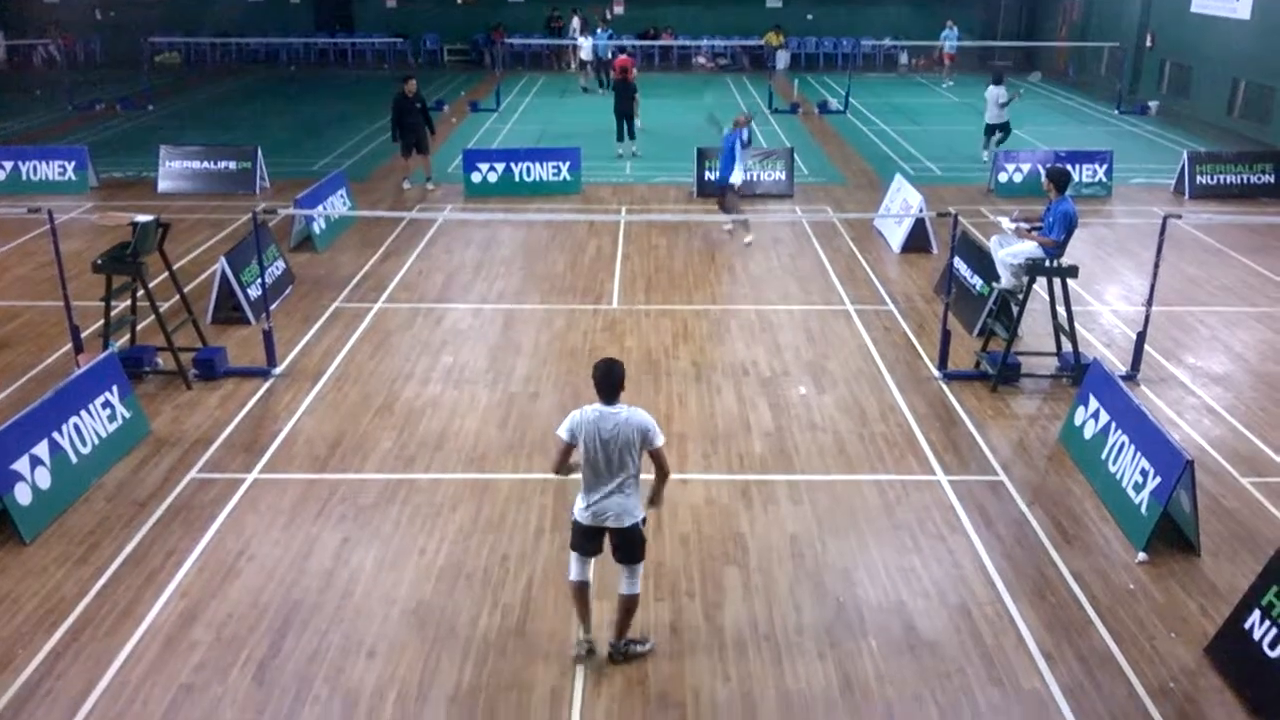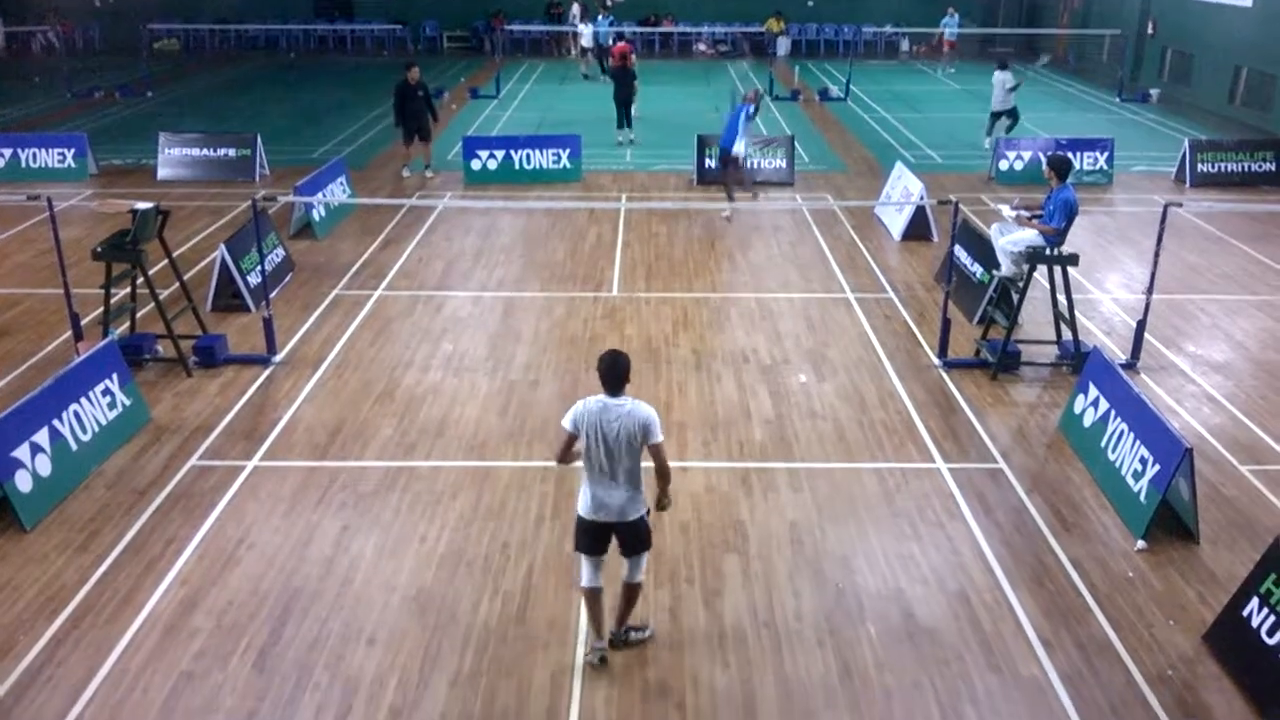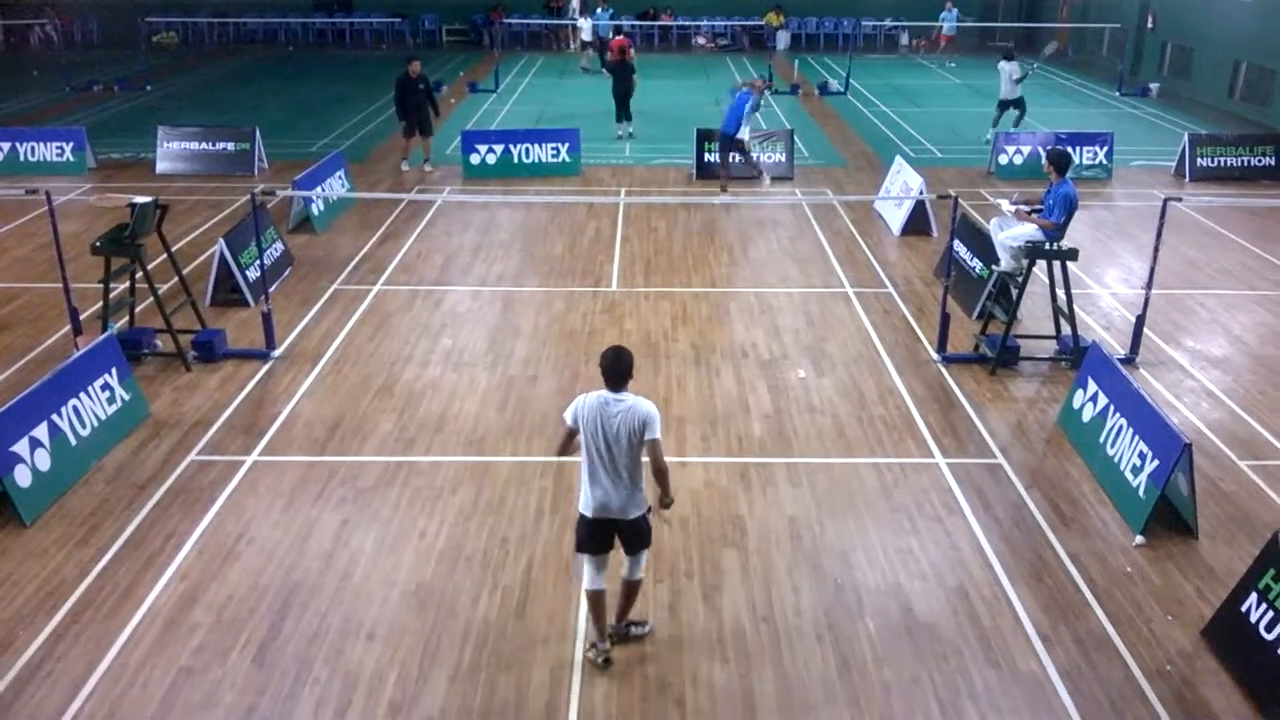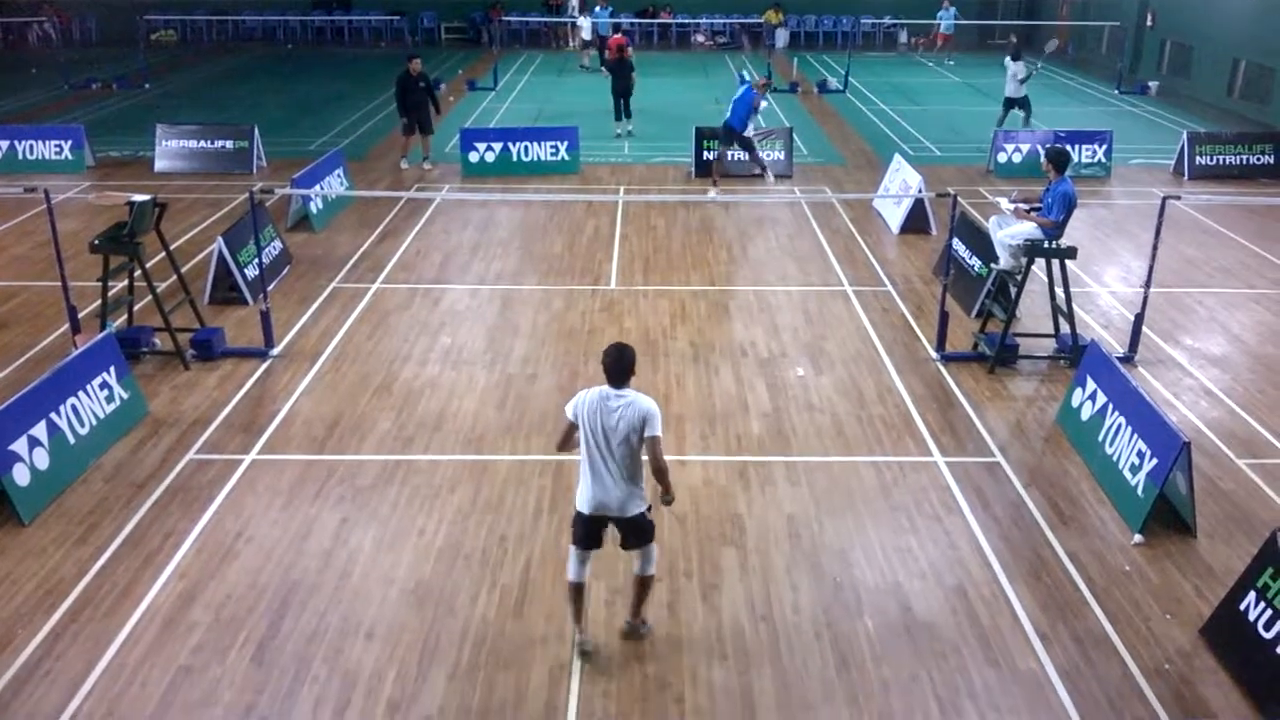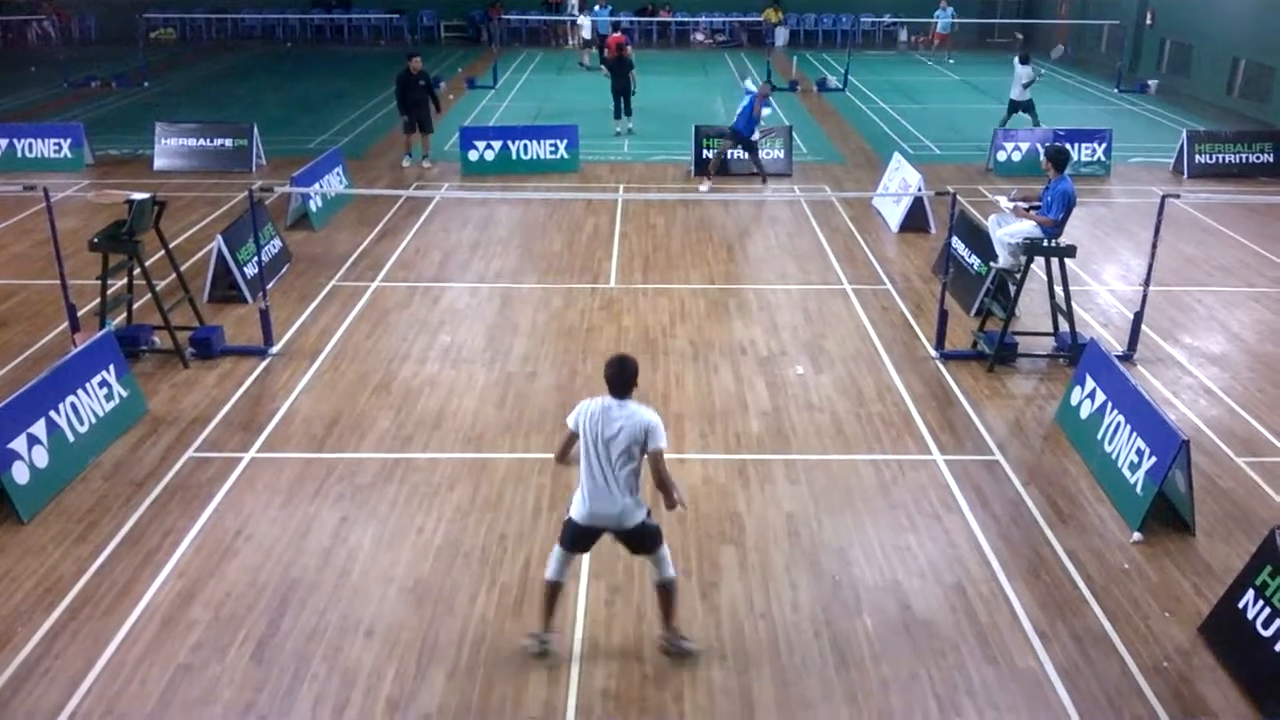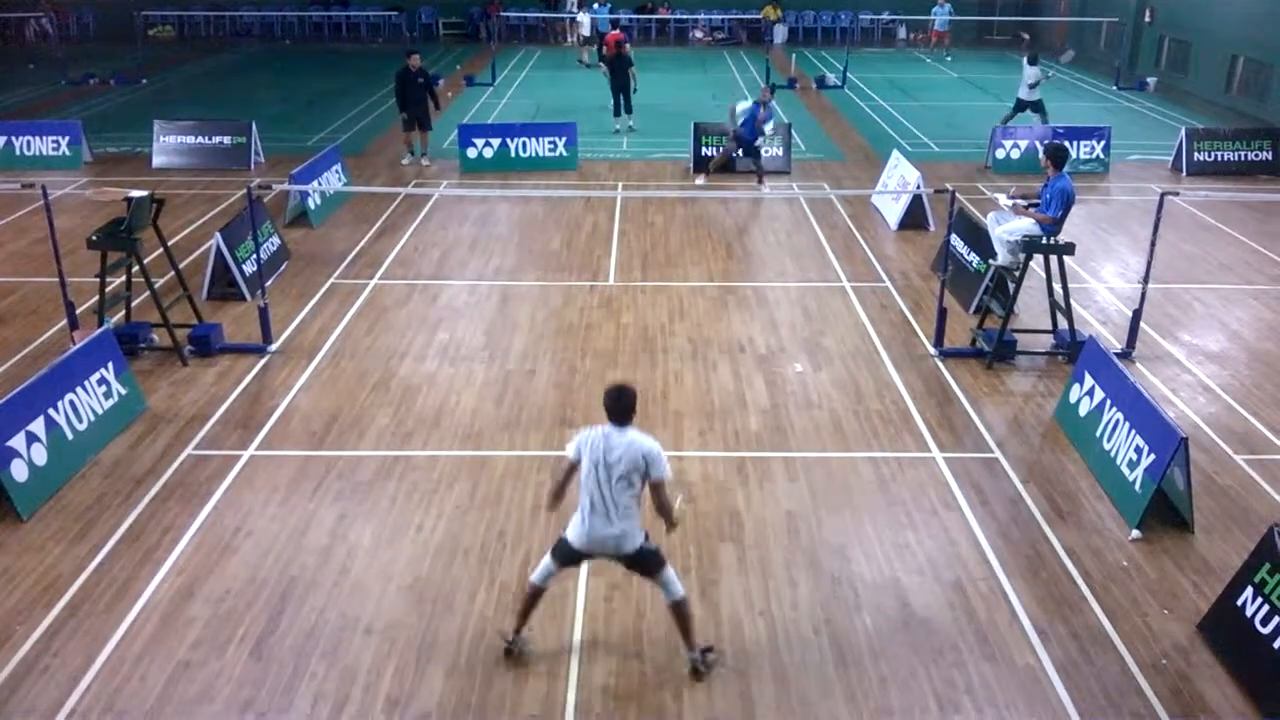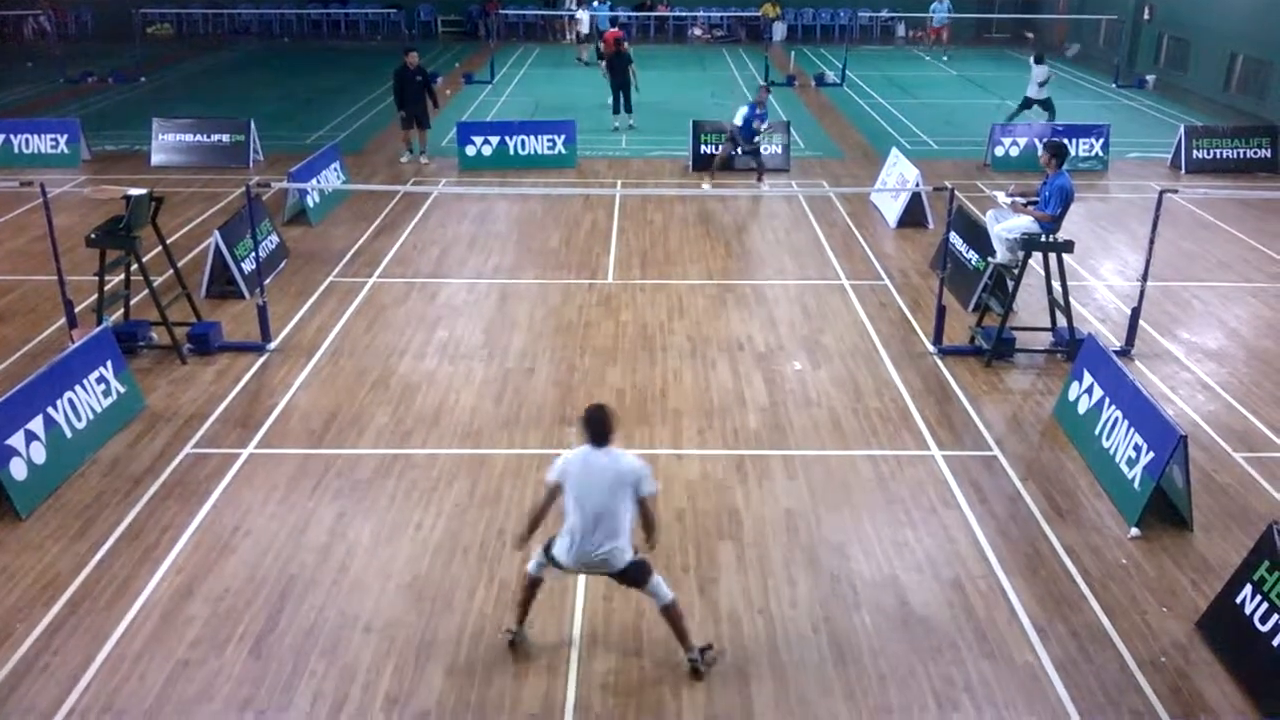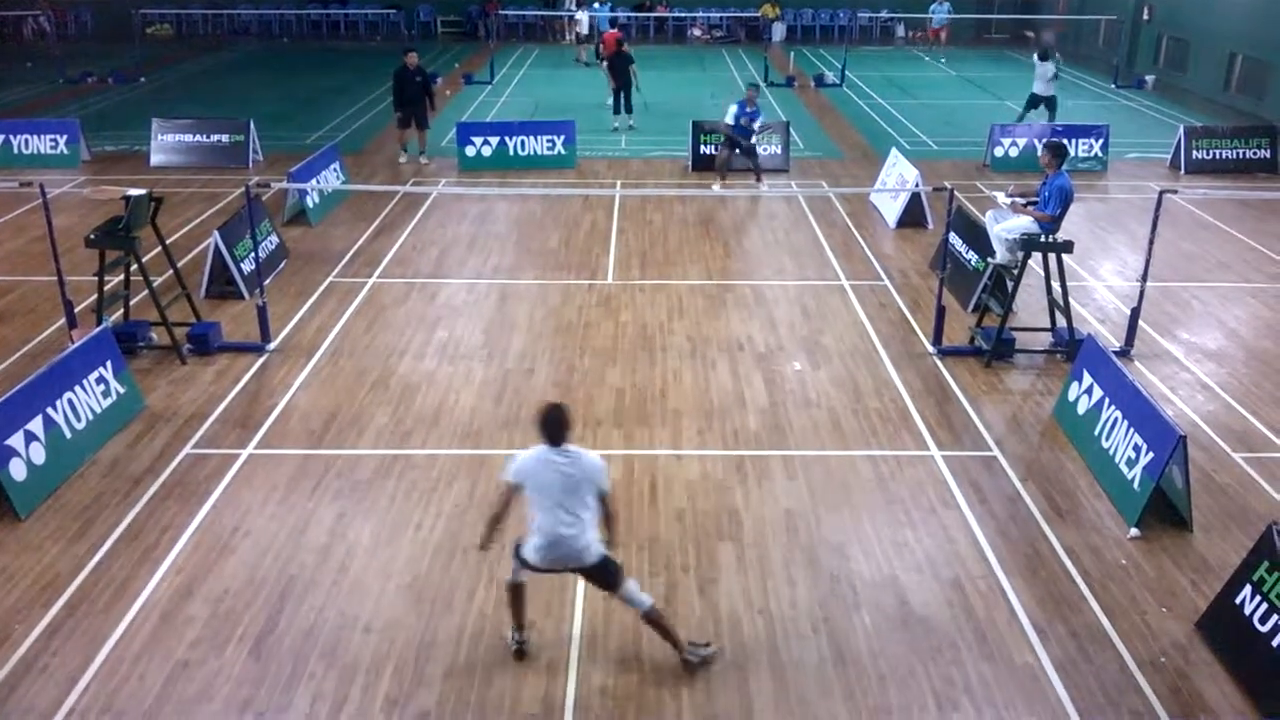
dt=0.1s
person 1, frame 1
left shoulder: (578, 419)
right shoulder: (641, 420)
left elbow: (559, 467)
right elbow: (663, 468)
right wrist: (656, 492)
left hip: (588, 512)
right hip: (627, 513)
left knee: (578, 568)
right knee: (631, 579)
left ankle: (586, 638)
right ankle: (620, 644)
person 1, frame 2
left shoulder: (582, 410)
right shoulder: (644, 414)
left elbow: (561, 457)
right elbow: (662, 468)
right wrist: (664, 494)
left hip: (592, 507)
right hip: (630, 508)
left knee: (590, 572)
right knee: (635, 567)
left ankle: (597, 643)
right ankle: (619, 631)
person 1, frame 3
left shoulder: (583, 404)
right shoulder: (644, 410)
left elbow: (562, 450)
right elbow: (657, 464)
right wrist: (666, 494)
left hip: (592, 505)
right hip: (630, 506)
left knee: (594, 572)
right knee: (635, 563)
left ankle: (600, 644)
right ankle: (619, 625)
person 1, frame 4
left shoulder: (584, 400)
right shoulder: (645, 407)
left elbow: (561, 445)
right elbow: (656, 462)
right wrist: (667, 491)
left hip: (590, 502)
right hip: (630, 503)
left knee: (578, 563)
right knee: (646, 557)
left ankle: (581, 635)
right ankle: (634, 623)
person 1, frame 5
left shoulder: (586, 409)
right shoulder: (648, 419)
left elbow: (561, 455)
right elbow: (659, 474)
left wrist: (570, 460)
right wrist: (672, 496)
left hip: (586, 512)
right hip: (628, 515)
left knee: (559, 563)
right knee: (662, 563)
left ankle: (543, 635)
right ankle: (671, 636)
person 1, frame 6
left shoulder: (586, 438)
right shoulder: (649, 448)
left elbow: (560, 484)
right elbow: (661, 504)
left wrist: (553, 503)
right wrist: (671, 520)
left hip: (583, 535)
right hip: (626, 538)
left knee: (544, 572)
right knee: (670, 584)
left ankle: (515, 638)
right ankle: (695, 655)
person 1, frame 7
left shoulder: (568, 461)
right shoulder: (634, 465)
left elbow: (542, 507)
right elbow: (648, 517)
left wrist: (525, 534)
right wrist: (651, 537)
left hip: (571, 554)
right hip: (615, 557)
left knee: (537, 564)
right knee: (660, 593)
left ankle: (517, 633)
right ankle: (694, 656)
person 1, frame 8
left shoulder: (524, 460)
right shoulder: (592, 462)
left elbow: (501, 507)
right elbow: (607, 510)
left wrist: (488, 534)
right wrist: (610, 538)
left hip: (541, 552)
right hip: (586, 551)
left knee: (518, 566)
right knee: (634, 596)
left ankle: (518, 637)
right ankle: (686, 651)
